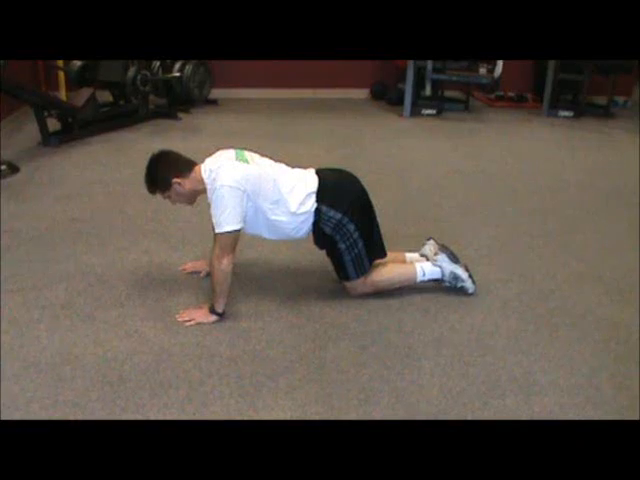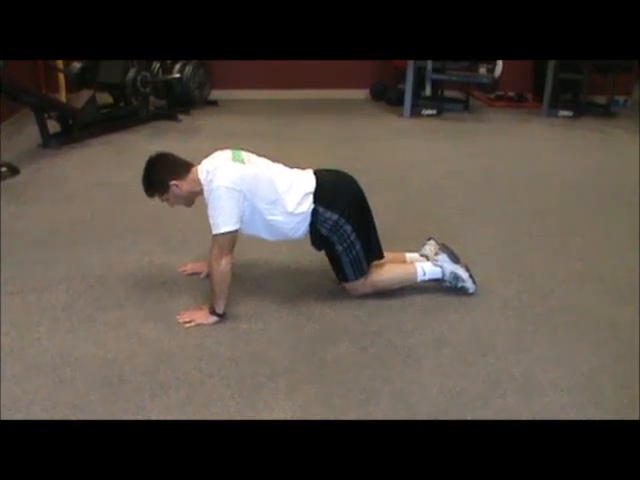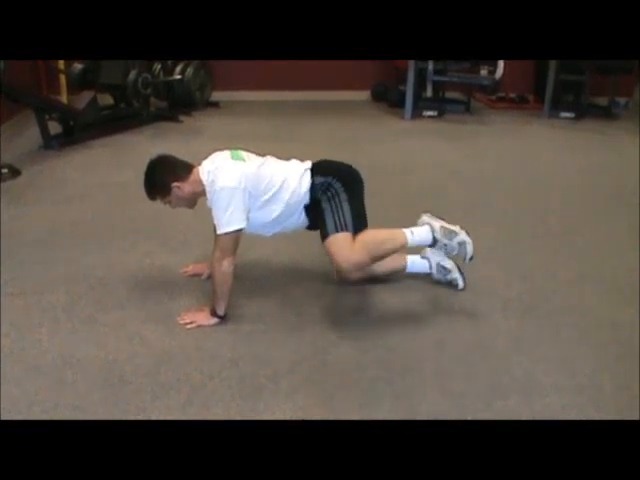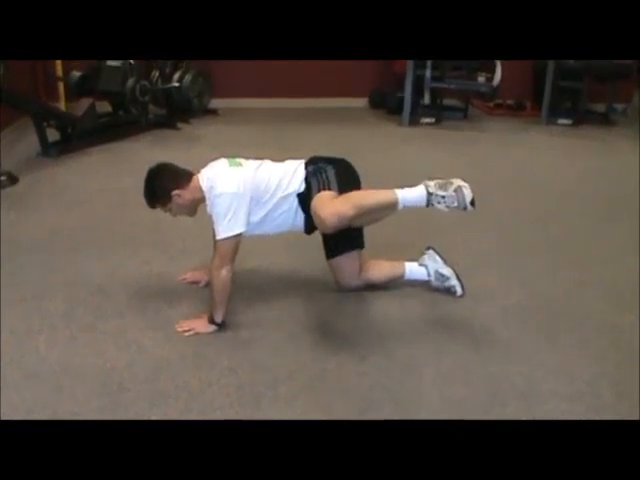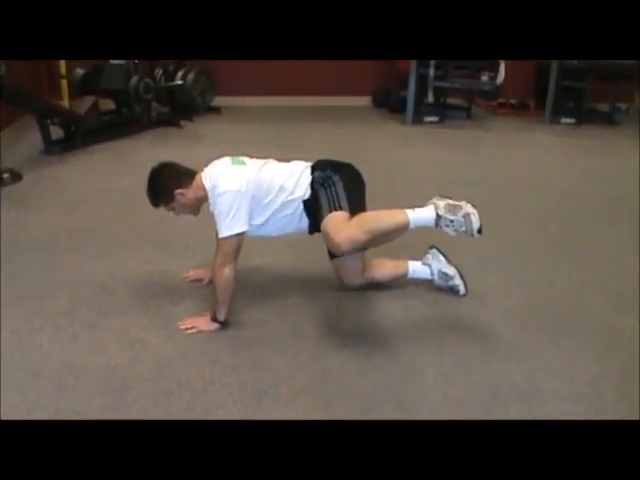
dt=0.5s
person 1, frame 1
left shoulder: (223, 185)
right shoulder: (216, 164)
left elbow: (225, 254)
left wrist: (215, 310)
right wrist: (211, 264)
left hip: (333, 207)
right hip: (328, 191)
left knee: (359, 284)
right knee: (360, 266)
left ankle: (436, 269)
right ankle: (426, 255)
person 1, frame 2
left shoulder: (219, 187)
right shoulder: (214, 166)
left elbow: (223, 255)
left wrist: (215, 310)
right wrist: (210, 264)
left hip: (330, 208)
right hip: (325, 192)
left knee: (359, 284)
right knee: (359, 265)
left ankle: (437, 268)
right ankle: (427, 255)
person 1, frame 3
left shoulder: (223, 185)
right shoulder: (213, 168)
left elbow: (226, 256)
right elbow: (224, 240)
left wrist: (216, 312)
right wrist: (212, 265)
left hip: (327, 185)
right hip: (318, 186)
left knee: (346, 260)
right knee: (352, 263)
left ankle: (427, 233)
right ankle: (430, 262)
person 1, frame 4
left shoulder: (223, 192)
right shoulder: (211, 177)
left elbow: (225, 263)
left wrist: (215, 320)
right wrist: (210, 273)
left hip: (325, 174)
right hip: (314, 186)
left knee: (330, 217)
right knee: (350, 279)
left ankle: (424, 194)
right ankle: (427, 268)
person 1, frame 5
left shoulder: (225, 191)
right shoulder: (214, 175)
left elbow: (228, 261)
right elbow: (226, 246)
left wrist: (217, 318)
right wrist: (213, 271)
left hip: (329, 181)
right hip: (319, 188)
left knee: (343, 241)
right knee: (353, 277)
left ankle: (434, 213)
right ankle: (429, 267)
